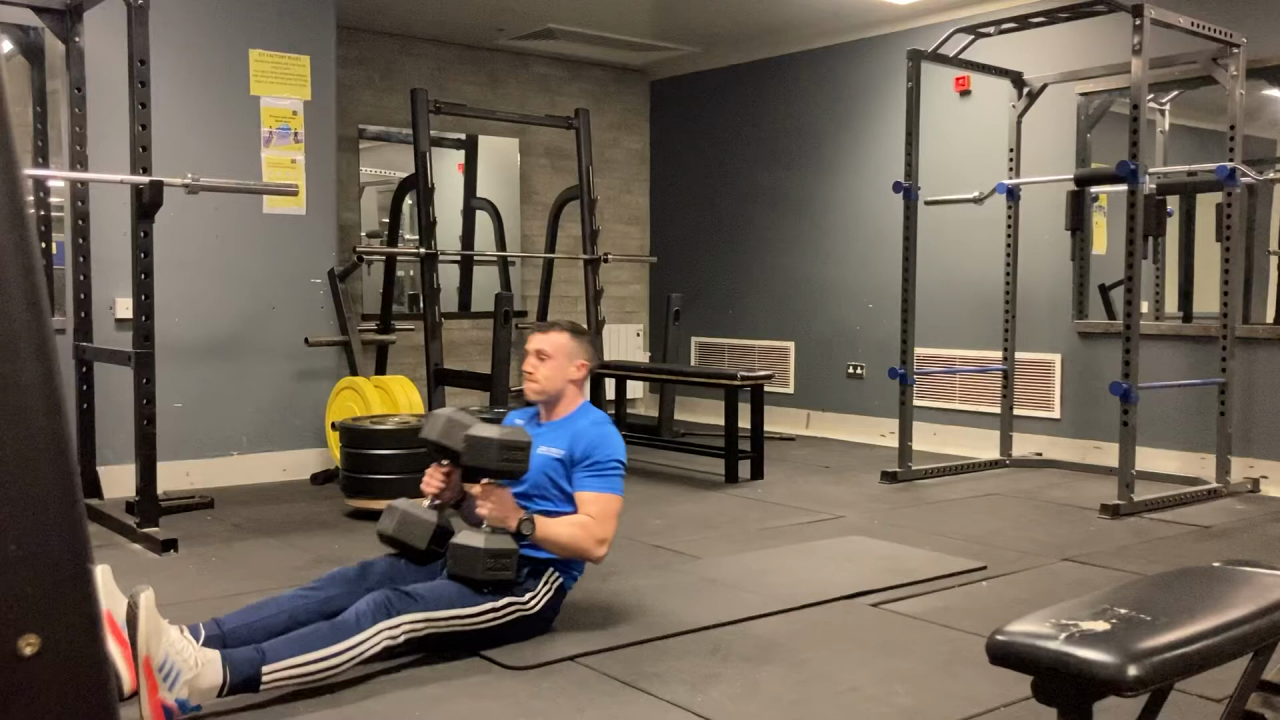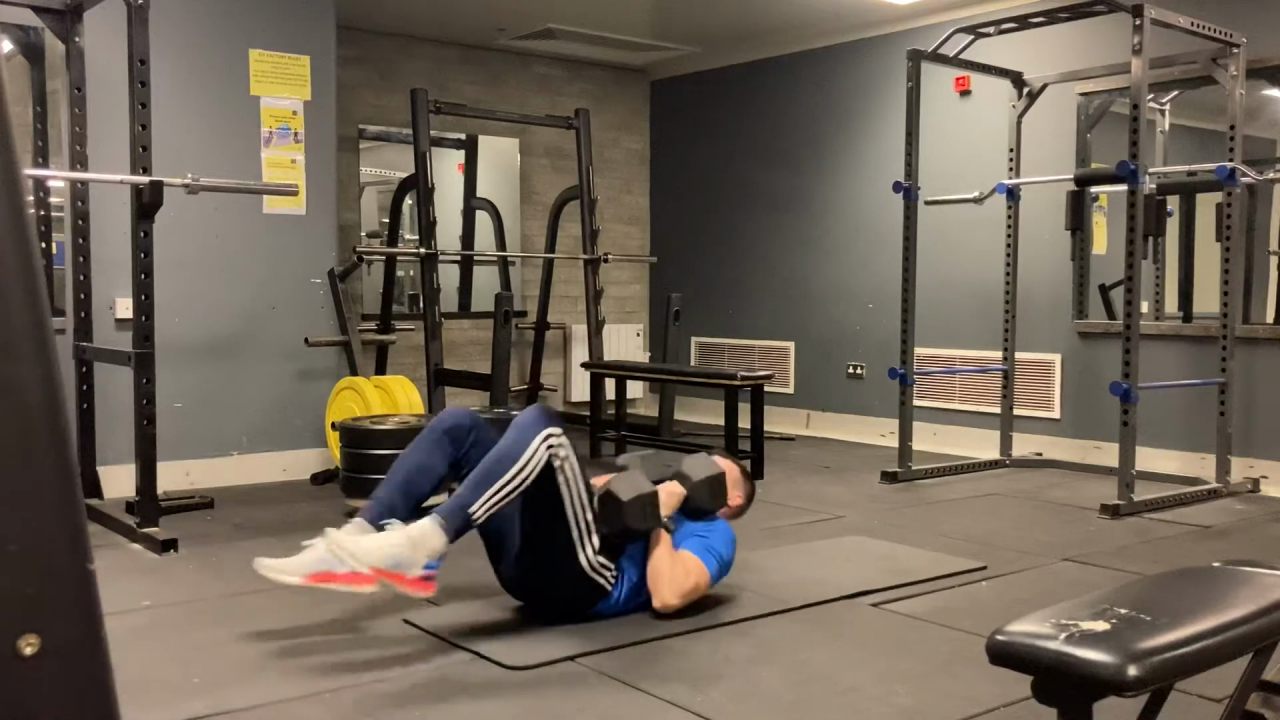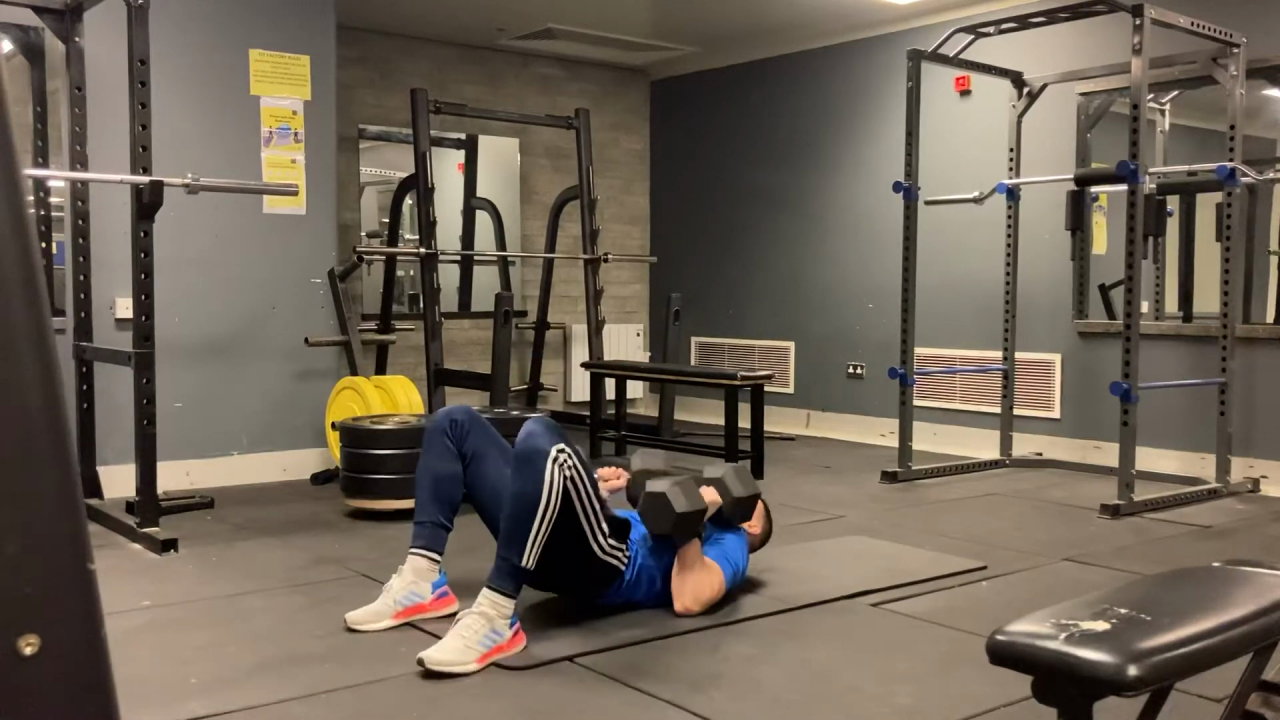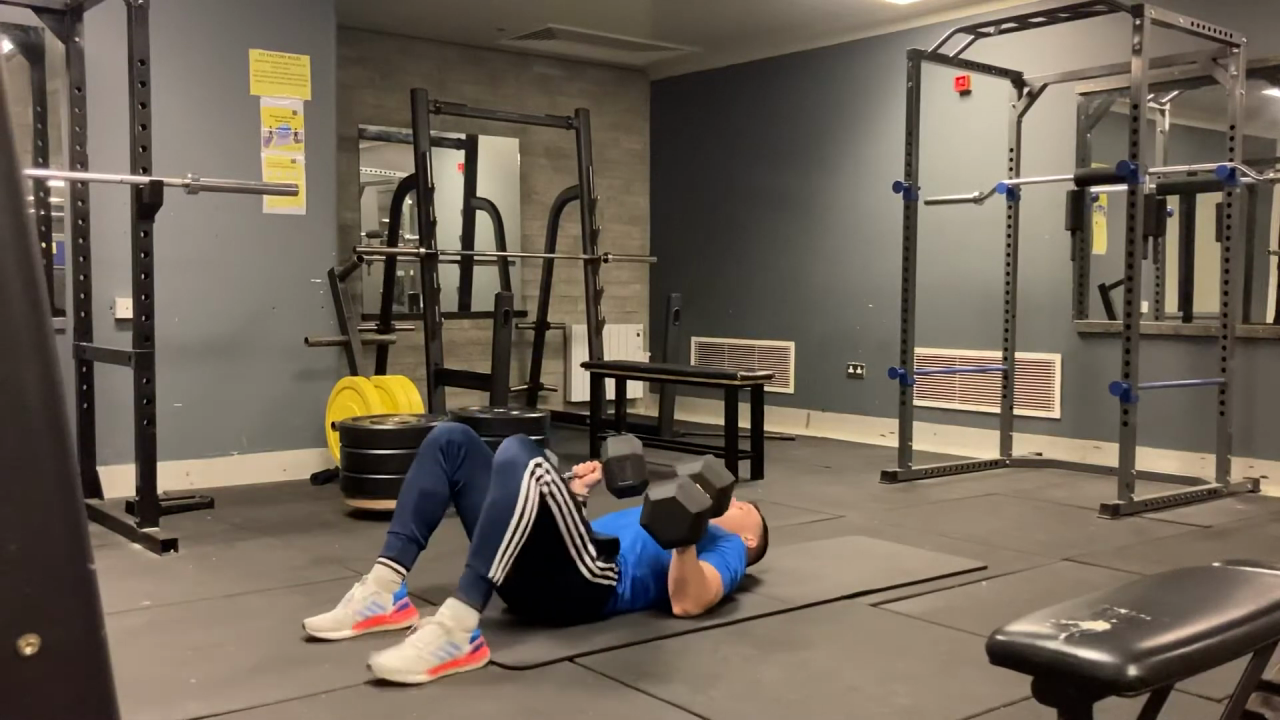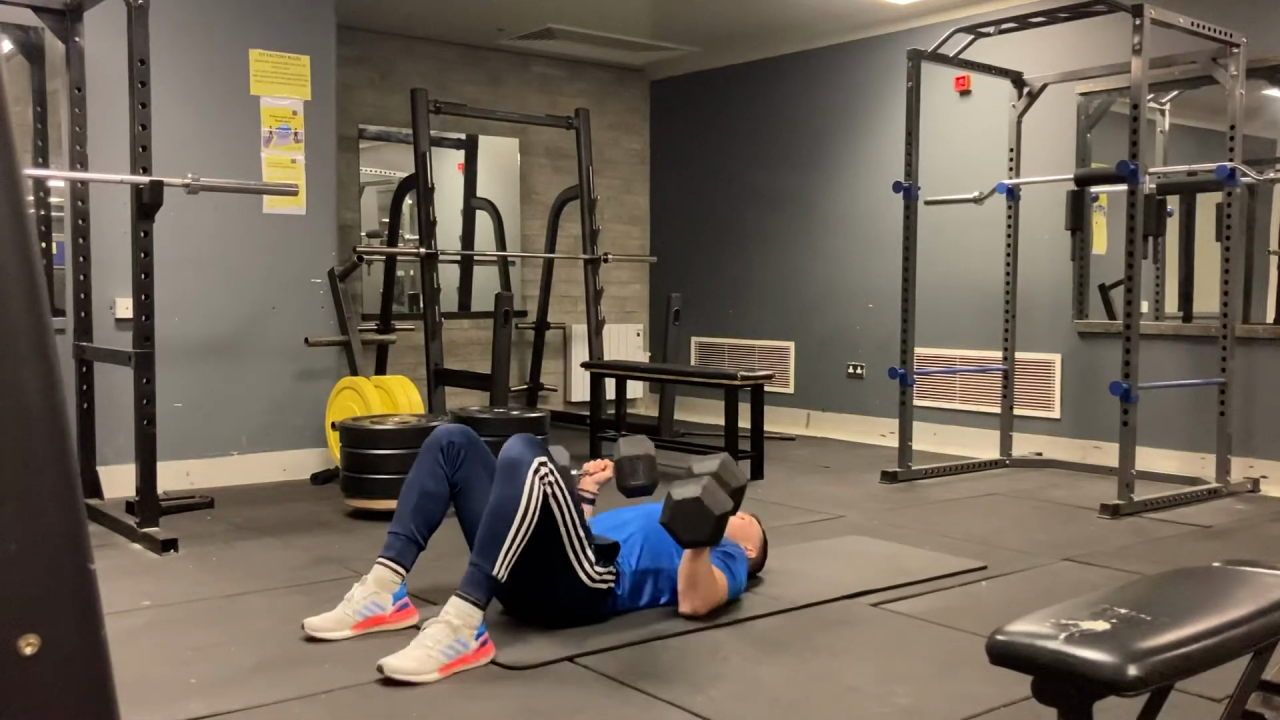
dt=0.7s
person 1, frame 1
left shoulder: (595, 437)
right shoulder: (515, 422)
left elbow: (595, 542)
left wrist: (517, 519)
right wrist: (448, 491)
left hip: (529, 584)
left knee: (383, 614)
right knee: (347, 583)
right ankle: (183, 648)
person 1, frame 2
left shoulder: (713, 536)
right shoulder: (653, 501)
left elbow: (666, 595)
left wrist: (660, 516)
right wrist: (590, 490)
left hip: (584, 578)
right hip: (533, 562)
left knee: (541, 422)
right knee: (459, 423)
left ankle: (422, 548)
right ankle: (354, 543)
person 1, frame 3
left shoulder: (728, 544)
left elbow: (688, 601)
right wrist: (596, 493)
left hip: (603, 560)
right hip: (550, 548)
left knee: (541, 437)
right knee: (455, 422)
left ankle: (495, 618)
right ankle: (423, 582)
person 1, frame 4
left shoulder: (726, 548)
left elbow: (685, 603)
right wrist: (575, 495)
left hip: (587, 582)
right hip: (535, 572)
left knee: (519, 455)
right knee: (451, 439)
left ankle: (457, 631)
right ankle: (385, 590)
person 1, frame 5
left shoulder: (727, 559)
right shoulder: (666, 533)
left elbow: (693, 602)
right wrist: (585, 493)
left hip: (582, 585)
right hip: (528, 574)
left knee: (524, 453)
right knee: (452, 442)
left ankle: (462, 626)
right ankle: (385, 592)
